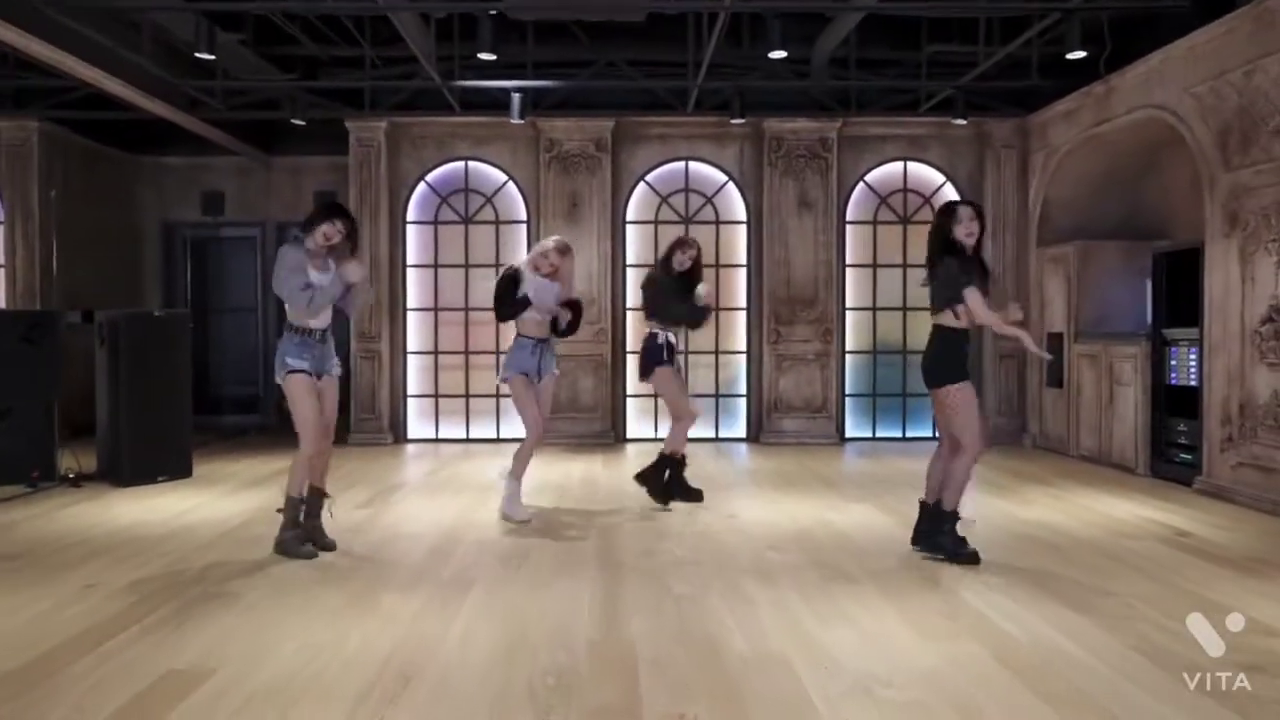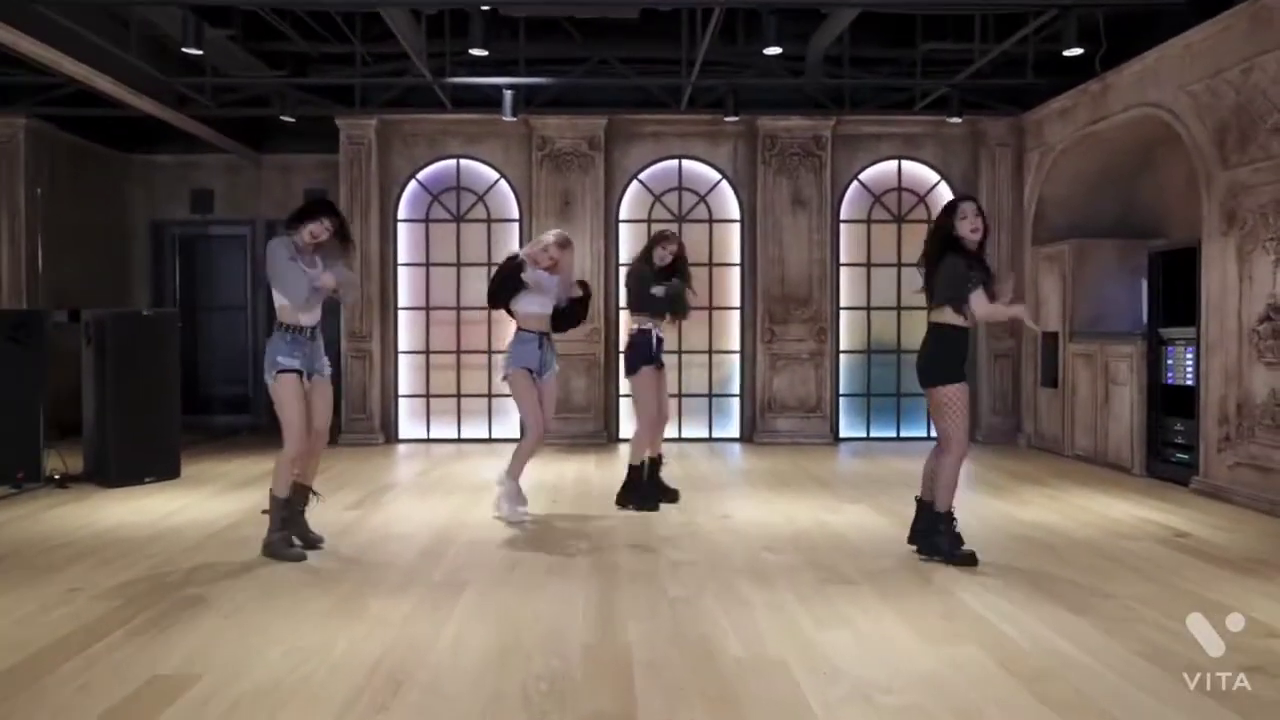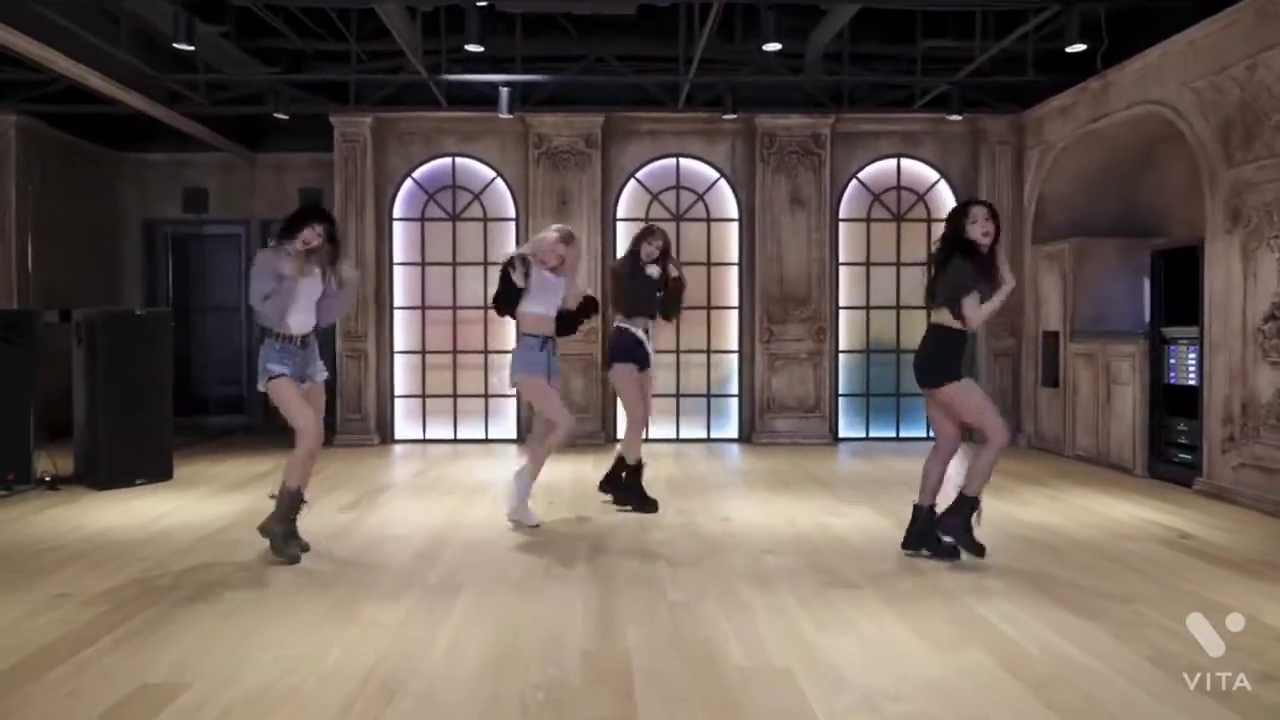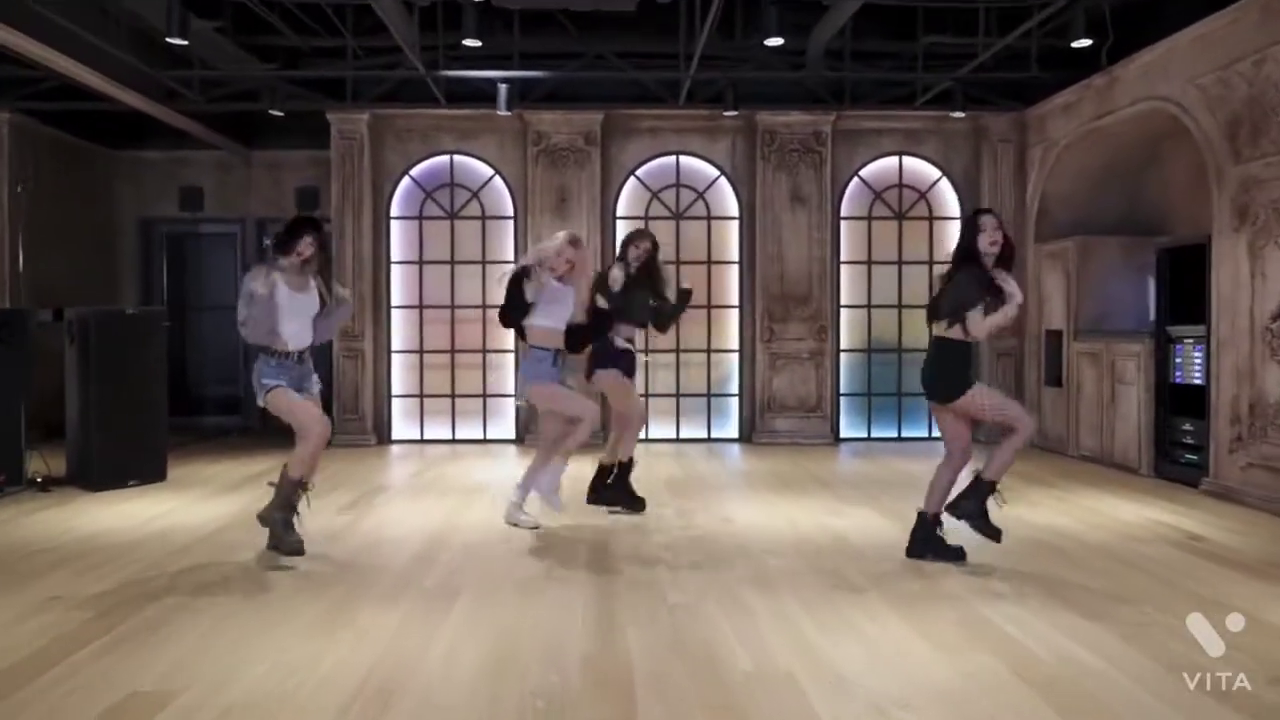
dt=0.1s
person 1, frame 1
left shoulder: (962, 264)
right shoulder: (954, 264)
right elbow: (980, 315)
left wrist: (1007, 317)
right wrist: (1021, 334)
left hip: (943, 359)
right hip: (946, 360)
left knee: (950, 444)
right knee: (971, 445)
left ankle: (928, 526)
right ankle: (942, 532)
person 1, frame 2
left shoulder: (967, 262)
right shoulder: (958, 262)
left elbow: (971, 312)
right elbow: (984, 313)
left wrist: (1002, 303)
right wrist: (1018, 311)
left hip: (940, 358)
right hip: (943, 359)
left knee: (947, 443)
right knee: (957, 446)
left ankle: (925, 524)
right ankle: (940, 532)
person 1, frame 3
left shoulder: (974, 264)
right shoulder: (964, 263)
left elbow: (972, 314)
right elbow: (974, 318)
left wrist: (1001, 276)
right wrist: (1006, 288)
left hip: (935, 360)
right hip: (941, 361)
left knee: (946, 443)
right knee: (997, 434)
left ankle: (922, 529)
right ankle: (961, 513)
person 1, frame 4
left shoulder: (981, 276)
right shoulder: (970, 276)
left elbow: (979, 324)
right elbow: (978, 330)
left wrist: (1009, 298)
right wrist: (1015, 302)
left hip: (942, 370)
right hip: (949, 371)
left knee: (958, 451)
right knee: (1024, 425)
left ankle: (923, 535)
right ankle: (974, 498)
person 2, frame 1
left shoulder: (332, 260)
right shoulder: (290, 255)
left elbow: (351, 304)
right elbow: (306, 302)
left wrist: (355, 280)
right wrist: (343, 278)
left hip: (325, 349)
right hip: (295, 351)
left knee: (326, 439)
right knee: (310, 441)
left ankle: (312, 520)
right ankle: (289, 531)
person 2, frame 2
left shoulder: (320, 257)
right shoulder: (280, 248)
left elbow: (344, 289)
right elbow: (300, 295)
left wrist: (342, 276)
left hip: (314, 347)
right hip: (286, 349)
left knee: (319, 438)
right knee: (296, 442)
left ankle: (295, 516)
right ankle: (276, 533)
person 2, frame 3
left shoulder: (317, 268)
right shoulder: (268, 260)
left elbow: (326, 316)
right elbow: (269, 315)
left wrist: (347, 284)
right wrist: (284, 277)
left hip: (310, 357)
right hip: (278, 358)
left knee: (312, 442)
right knee: (311, 435)
left ankle: (286, 524)
right ankle: (277, 523)
person 2, frame 4
left shoulder: (313, 282)
right shoulder: (260, 277)
left elbow: (319, 333)
right elbow: (253, 332)
left wrist: (342, 305)
right wrist: (263, 294)
left hip: (304, 369)
right hip: (273, 371)
left knee: (311, 447)
right knee: (320, 428)
left ankle: (283, 522)
right ankle: (278, 509)
person 3, frame 1
left shoulder: (557, 288)
right shoulder: (517, 276)
left elbow: (563, 328)
right elbow: (503, 312)
left wrist: (571, 309)
right wrist: (527, 297)
left hip: (546, 356)
right hip: (521, 355)
left knee: (537, 430)
right knee: (535, 427)
left ankle: (512, 481)
right ankle: (511, 494)
person 3, frame 2
left shoulder: (556, 281)
right shoulder: (516, 266)
left elbow: (569, 320)
right elbow: (495, 299)
left wrist: (580, 295)
right wrist: (519, 276)
left hip: (547, 352)
right hip: (522, 350)
left knee: (540, 431)
right knee: (535, 428)
left ankle: (511, 482)
right ankle: (506, 493)
person 3, frame 3
left shoulder: (559, 281)
right shoulder: (520, 265)
left elbow: (563, 326)
right elbow: (502, 305)
left wrist: (586, 305)
right wrist: (517, 281)
left hip: (549, 356)
right hip: (528, 357)
left knee: (546, 434)
right knee: (564, 423)
left ankle: (519, 500)
right ankle: (525, 477)
person 3, frame 4
left shoulder: (567, 291)
right shoulder: (527, 275)
left elbow: (576, 341)
right elbow: (508, 318)
left wrist: (600, 321)
right wrist: (528, 297)
left hip: (557, 367)
right hip: (536, 367)
left knee: (549, 447)
right knee: (591, 414)
left ankle: (516, 504)
right ankle: (550, 475)
person 4, frame 1
left shoulder: (684, 282)
right shoulder: (656, 279)
left elbow: (695, 321)
right elbow: (668, 313)
left wrist: (703, 304)
right wrist: (698, 303)
left hip: (668, 351)
right hip: (657, 350)
left knee: (682, 416)
right knee: (687, 413)
left ankle: (676, 480)
right ankle: (653, 472)
person 4, frame 2
left shoulder: (666, 278)
right shoulder: (639, 272)
left elbow: (678, 311)
right elbow: (652, 304)
left wrist: (677, 291)
right wrist: (674, 290)
left hip: (653, 347)
right hip: (642, 346)
left knee: (659, 417)
right knee: (648, 420)
left ankle: (651, 480)
right ankle: (632, 488)
person 4, frame 3
left shoulder: (655, 280)
right shoulder: (625, 269)
left elbow: (669, 312)
right elbow: (630, 303)
left wrist: (676, 282)
right wrist: (651, 278)
left hip: (641, 348)
right hip: (623, 346)
left knee: (640, 417)
right knee: (637, 416)
left ankle: (616, 479)
right ankle: (632, 486)
person 4, frame 4
left shoulder: (648, 284)
right shoulder: (607, 277)
left elbow: (663, 323)
left wrist: (683, 298)
right wrist: (613, 290)
left hip: (626, 353)
right hip: (606, 353)
left knee: (624, 423)
right knee: (635, 414)
left ankle: (601, 485)
right ankle: (620, 483)
